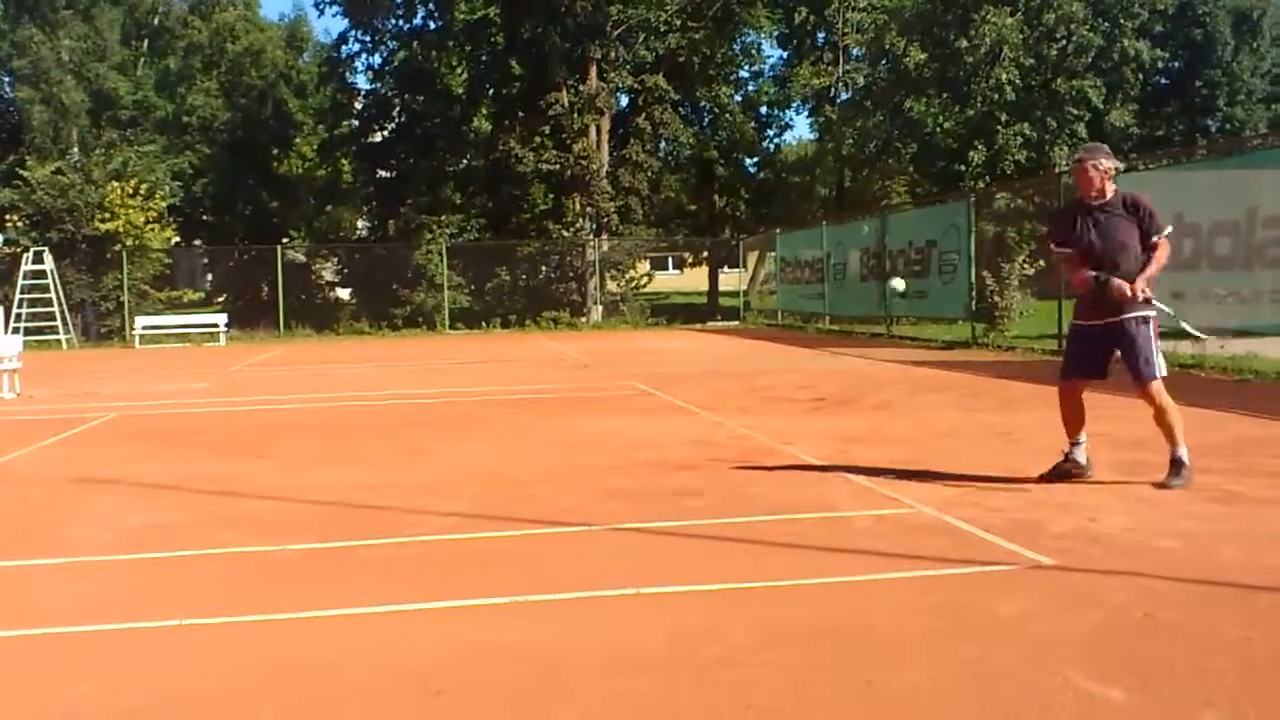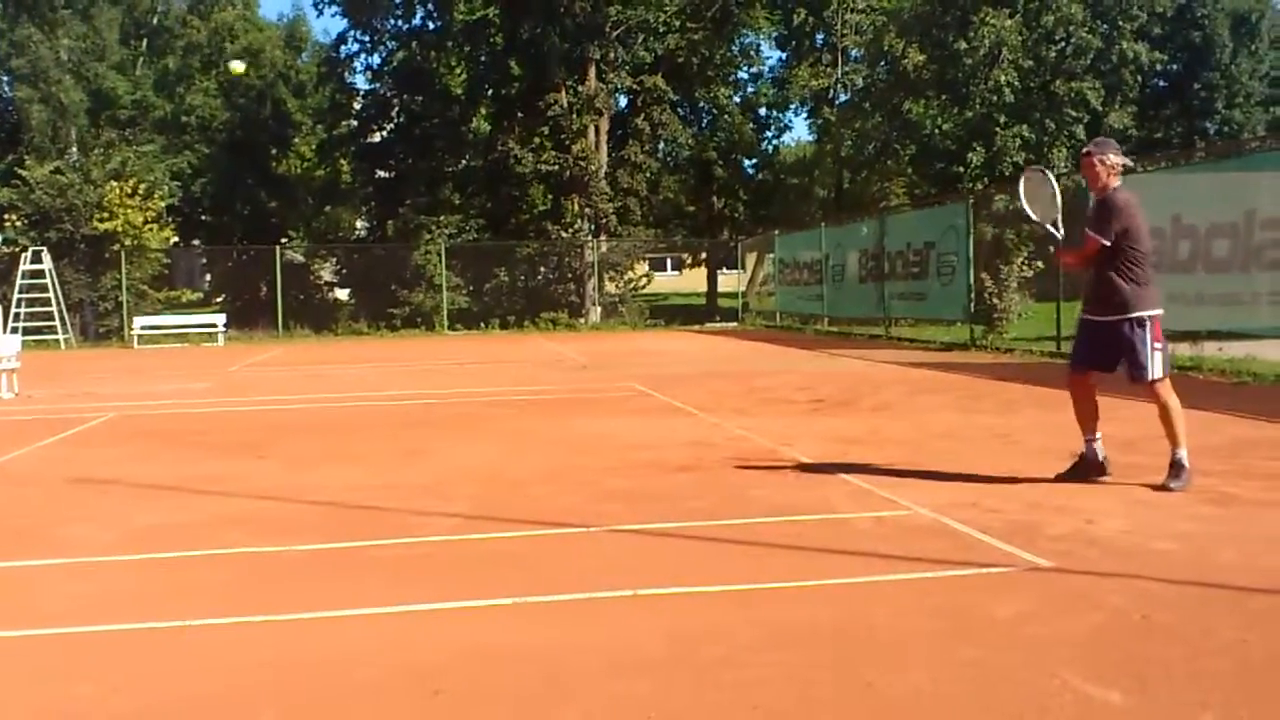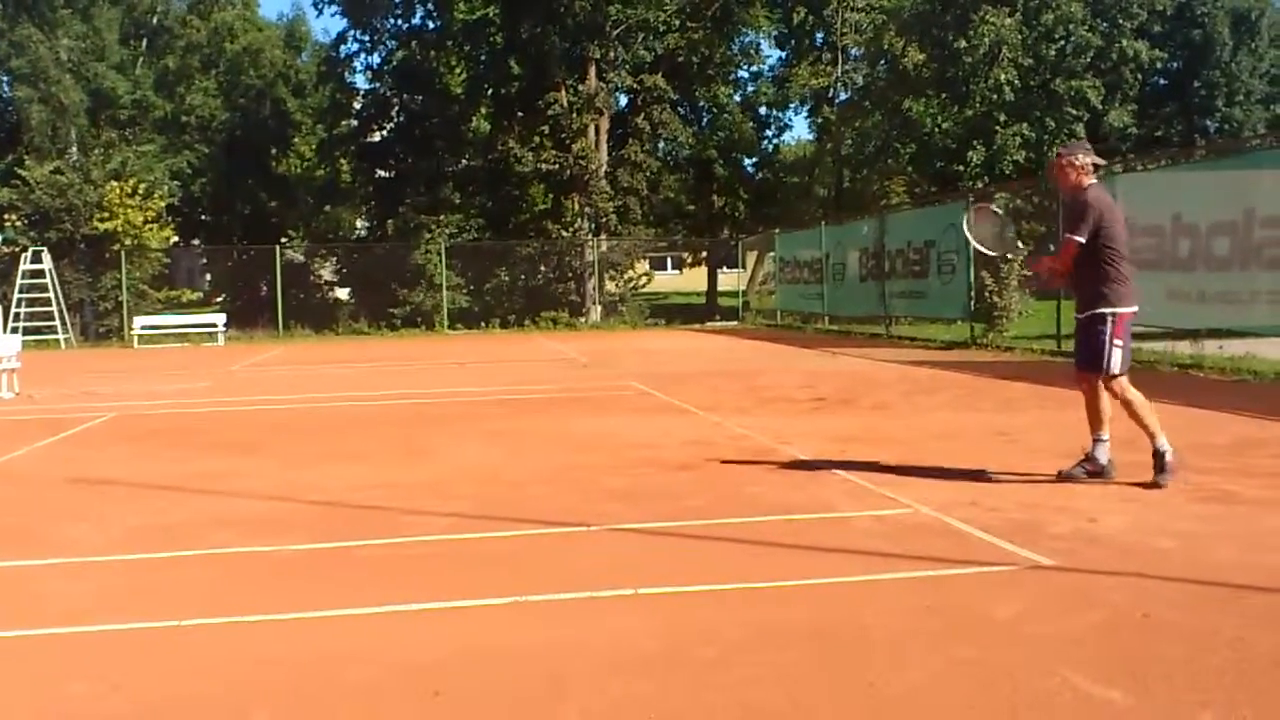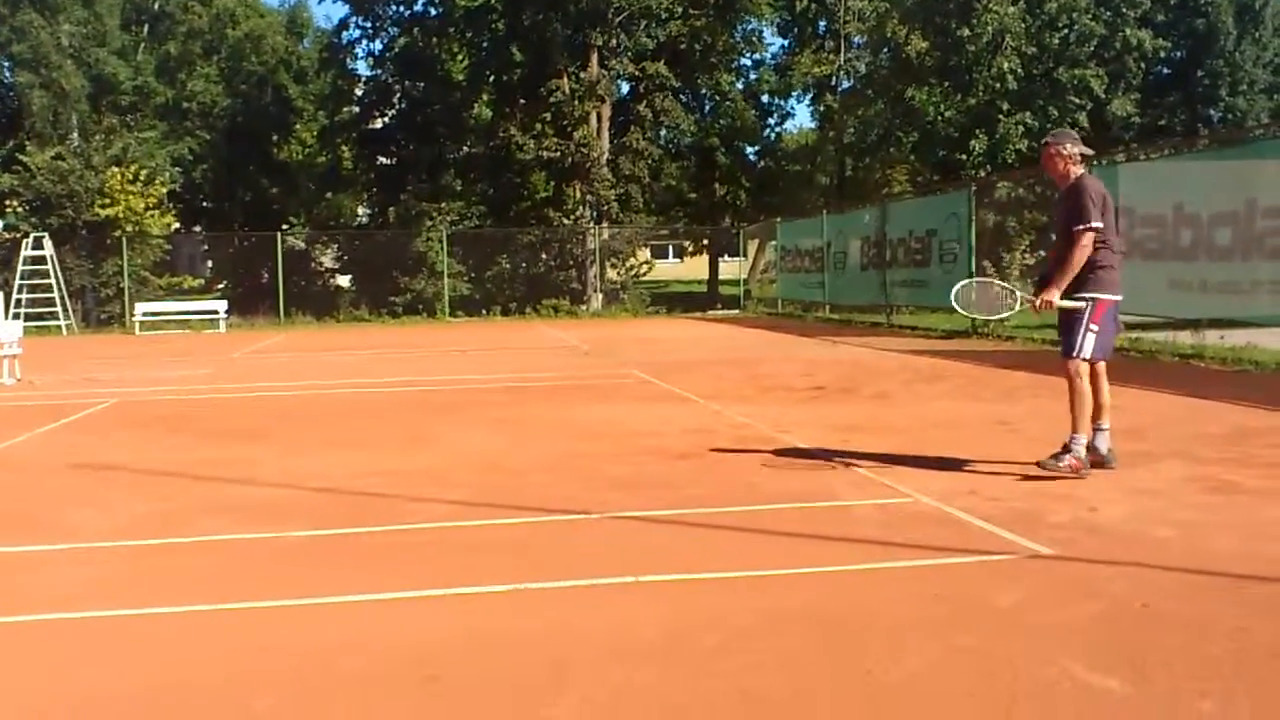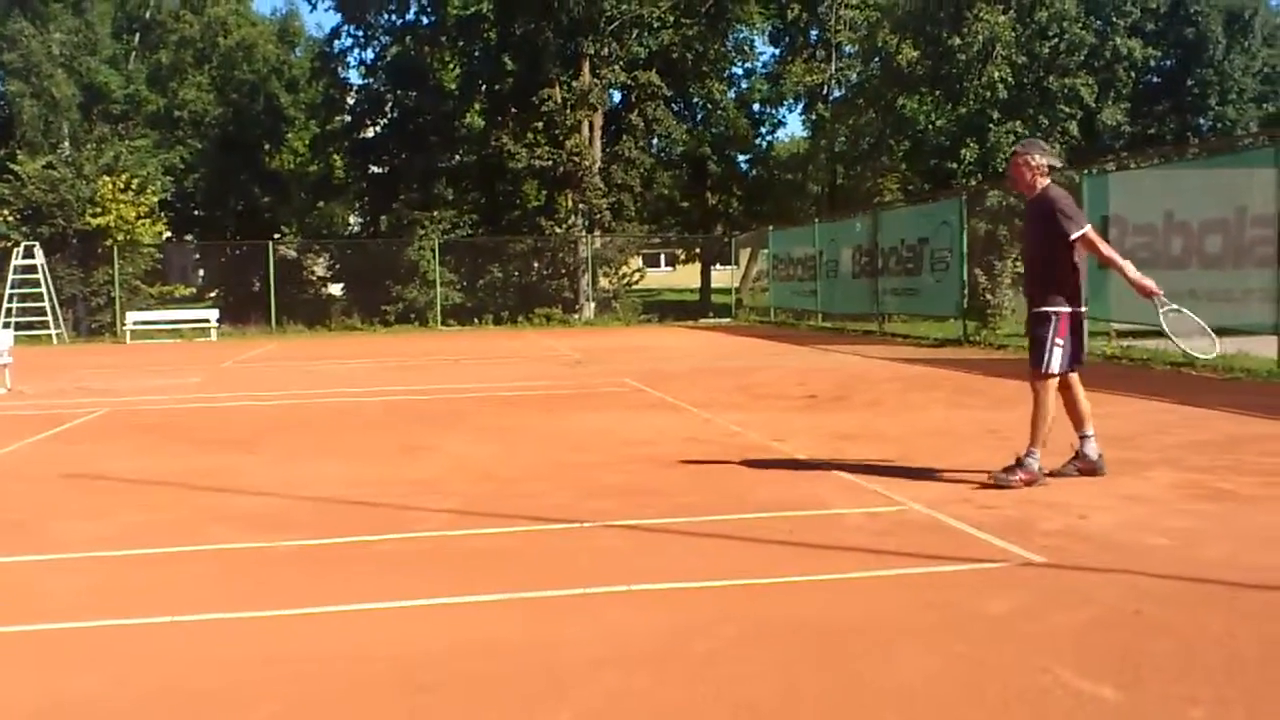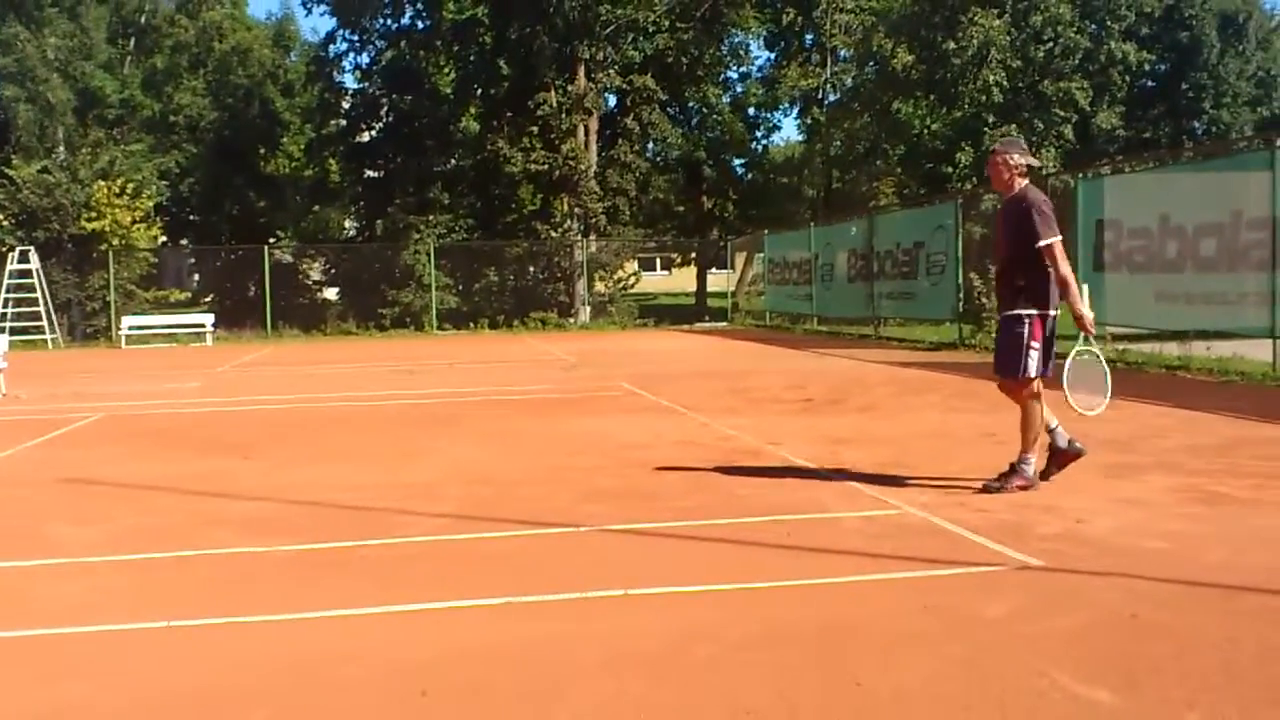
dt=0.3s
person 1, frame 1
left shoulder: (1134, 204)
right shoulder: (1067, 215)
left elbow: (1163, 247)
right elbow: (1069, 268)
left wrist: (1142, 279)
right wrist: (1107, 284)
left hip: (1134, 313)
right hip: (1089, 316)
left knee: (1152, 390)
right knee: (1069, 389)
left ankle: (1181, 460)
right ankle: (1076, 458)
person 1, frame 2
left shoulder: (1116, 203)
right shoulder: (1103, 201)
left elbow: (1083, 254)
left wrist: (1061, 255)
right wrist: (1075, 260)
left hip: (1135, 310)
right hip: (1099, 310)
left knee: (1158, 387)
right knee: (1078, 381)
left ankle: (1180, 462)
right ankle: (1093, 457)
person 1, frame 3
left shoulder: (1085, 201)
right shoulder: (1091, 199)
left elbow: (1065, 258)
left wrist: (1047, 268)
right wrist: (1065, 272)
left hip: (1112, 304)
right hip: (1092, 304)
left knee: (1115, 383)
right knee: (1088, 380)
left ankle: (1164, 453)
right ankle: (1099, 456)
person 1, frame 4
left shoulder: (1086, 189)
right shoulder: (1069, 193)
left elbow: (1084, 247)
right elbow: (1062, 248)
left wrist: (1055, 288)
right wrist: (1042, 286)
left hip: (1096, 291)
right hip: (1083, 291)
left knee: (1076, 366)
right knee: (1093, 368)
left ankle: (1077, 450)
right ankle: (1100, 447)
person 1, frame 5
left shoulder: (1054, 202)
right shoulder: (1035, 204)
left elbow: (1094, 243)
left wrist: (1134, 277)
left hip: (1057, 304)
right hip: (1046, 304)
left knee: (1045, 381)
right knee: (1067, 379)
left ankle: (1031, 464)
right ankle: (1089, 453)
person 1, frame 6
left shoulder: (1032, 203)
right shoulder: (1010, 204)
left elbow: (1057, 257)
left wrist: (1076, 303)
left hip: (1031, 307)
right hip: (1015, 307)
left knee: (1027, 384)
right knee: (1009, 383)
left ankle: (1025, 469)
right ankle: (1061, 442)
